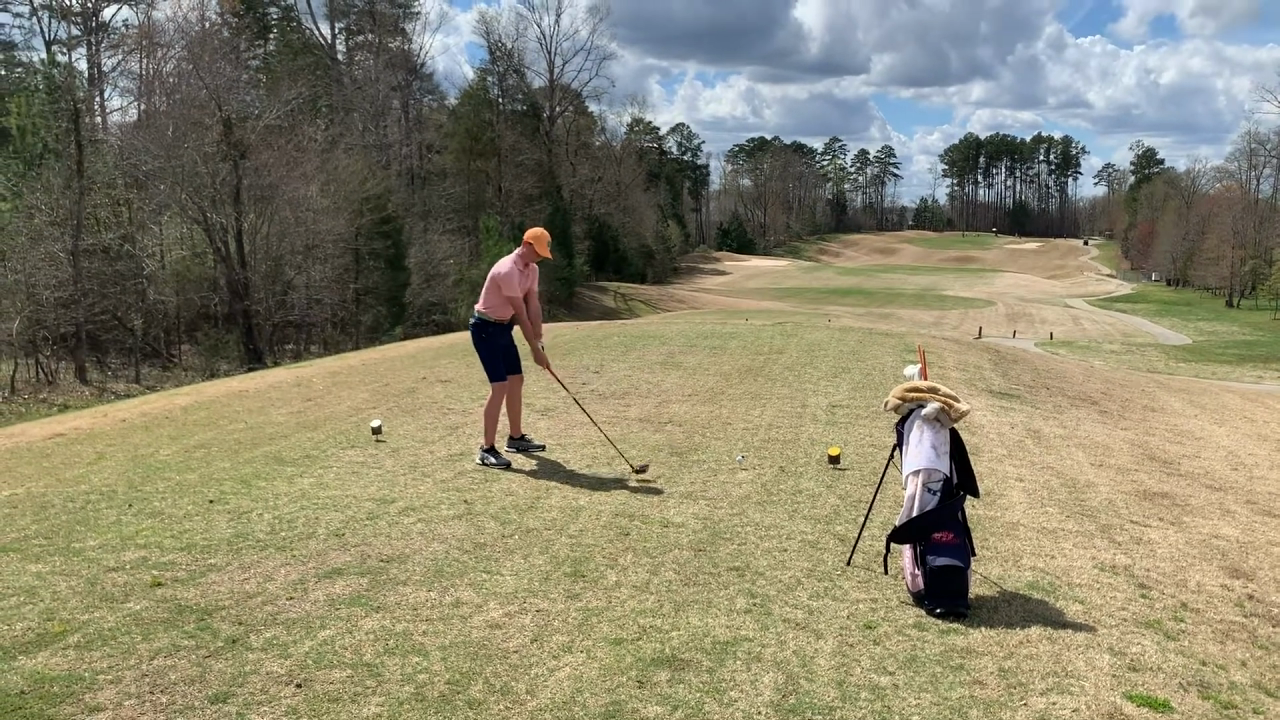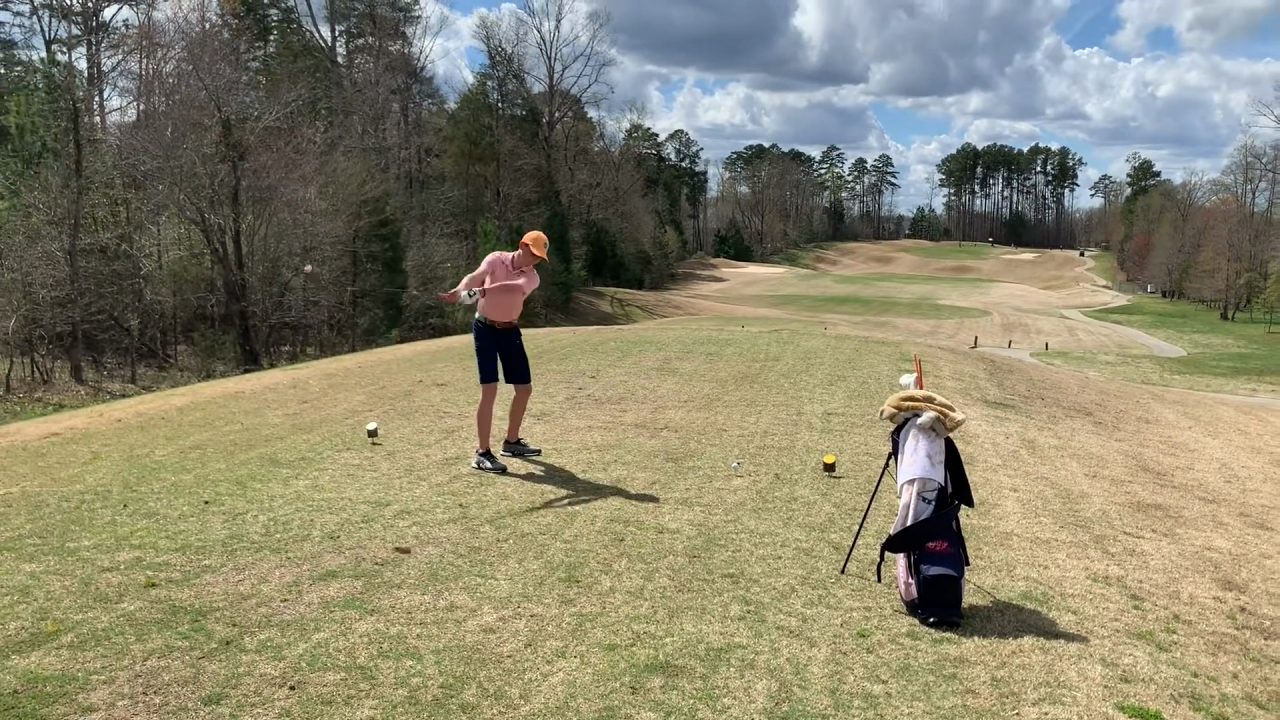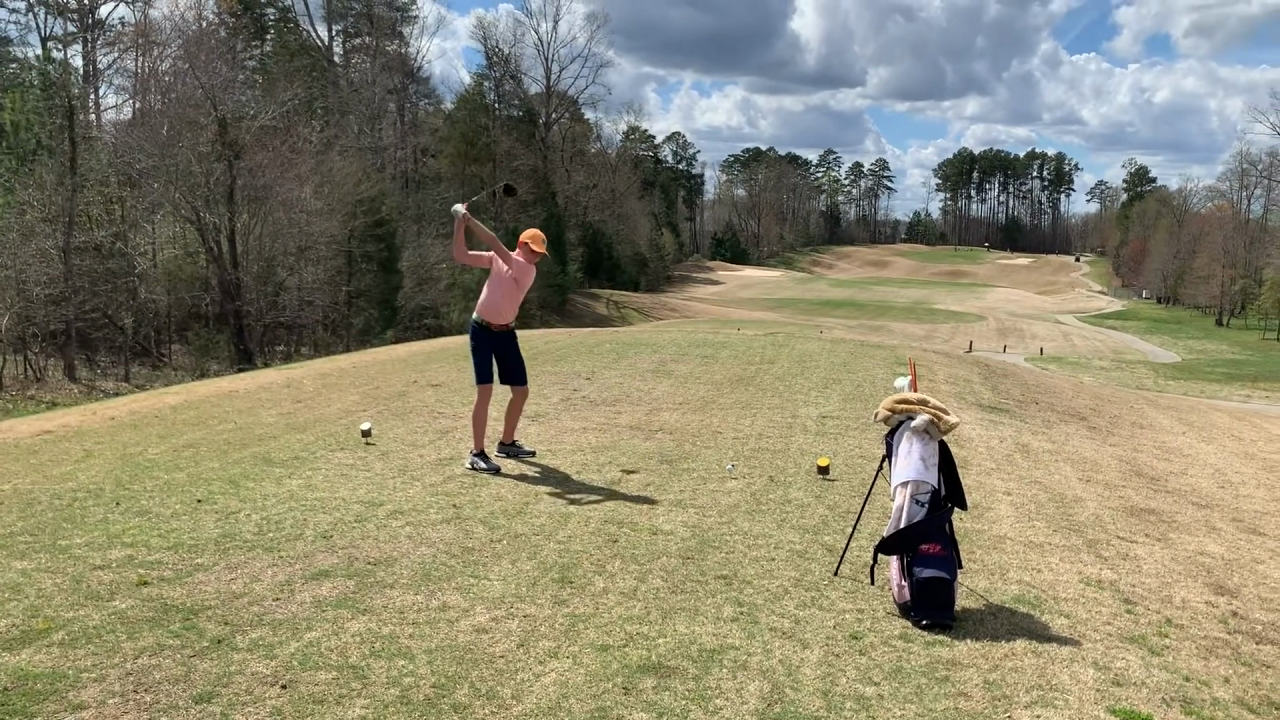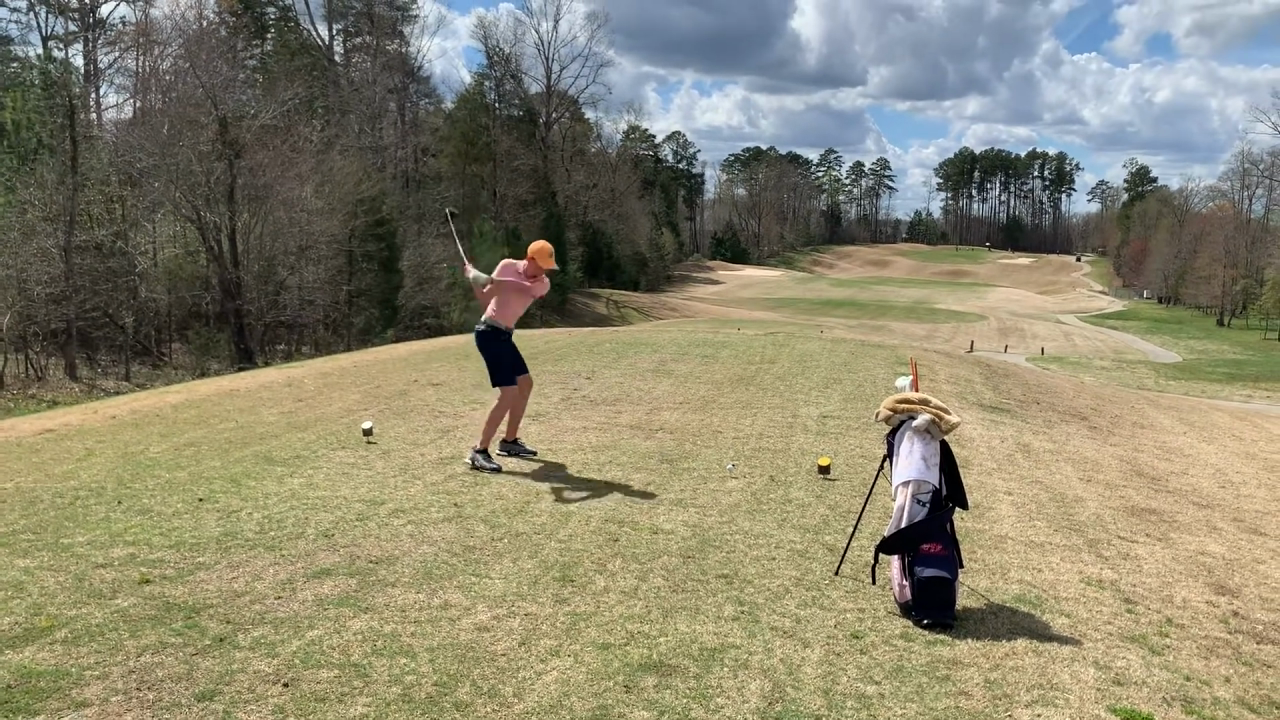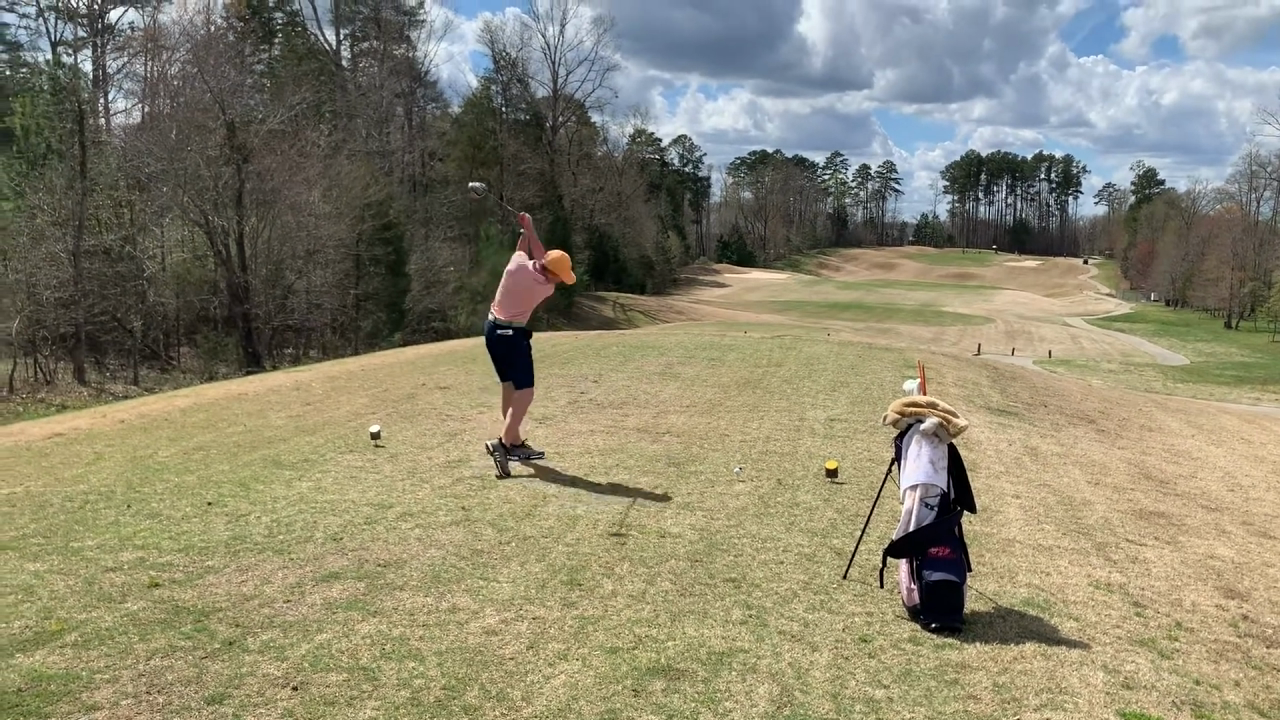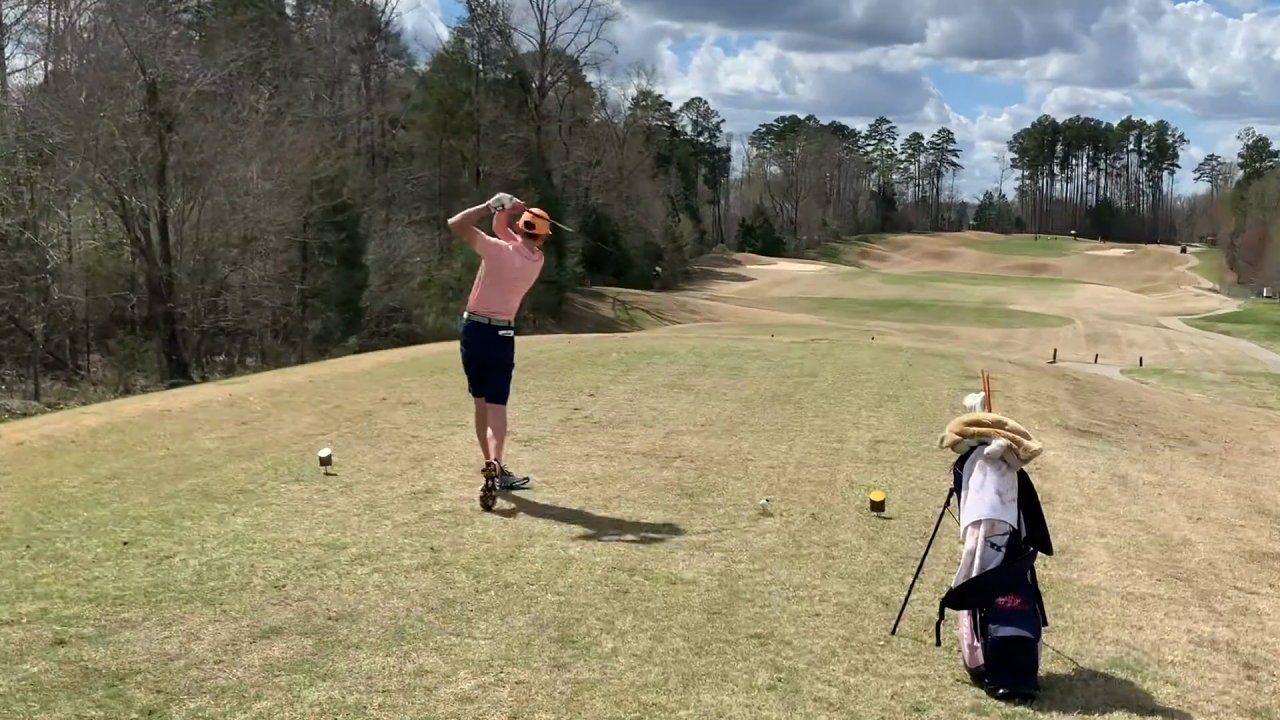
dt=0.3s
person 1, frame 1
left shoulder: (532, 270)
right shoulder: (507, 269)
left elbow: (534, 307)
right elbow: (519, 313)
left wrist: (539, 342)
right wrist: (537, 350)
left hip: (504, 327)
right hip: (485, 328)
left knee: (515, 381)
right knee: (500, 386)
left ankle: (515, 437)
right ankle: (486, 449)
person 1, frame 2
left shoulder: (532, 278)
right shoulder: (496, 259)
left elbow: (508, 287)
right elbow: (475, 277)
left wrist: (479, 292)
right wrist: (459, 290)
left hip: (510, 332)
right hip: (486, 326)
left knee: (524, 389)
right knee: (489, 390)
left ankle: (512, 441)
right ankle: (482, 453)
person 1, frame 3
left shoulder: (528, 270)
right shoulder: (497, 258)
left elbow: (495, 245)
right elbow: (460, 256)
left wrist: (469, 219)
right wrist: (460, 222)
left hip: (505, 334)
right hip: (481, 330)
left knee: (521, 392)
right knee: (485, 391)
left ankle: (506, 442)
right ankle: (477, 453)
person 1, frame 4
left shoulder: (542, 284)
right shoulder: (508, 266)
left elbow: (515, 286)
right elbow: (486, 298)
left wrist: (488, 281)
right wrist: (477, 278)
left hip: (503, 335)
right hip: (490, 334)
left knee: (525, 384)
right knee: (508, 394)
left ankle: (509, 440)
right ankle: (480, 450)
person 1, frame 5
left shoulder: (517, 265)
right shoulder: (547, 288)
left elbow: (524, 247)
left wrist: (526, 226)
left hip: (492, 330)
right hip: (514, 334)
left knee: (508, 389)
right knee: (524, 394)
left ankle: (514, 442)
right ankle: (502, 443)
person 1, frame 6
left shoulder: (499, 250)
right shoulder: (537, 260)
left elbow: (455, 225)
right elbow: (501, 228)
left wrist: (491, 205)
right wrist: (503, 207)
left hip: (473, 329)
right hip: (501, 334)
left knee: (481, 403)
right knee: (496, 407)
left ankle: (494, 469)
right ankle: (494, 466)
